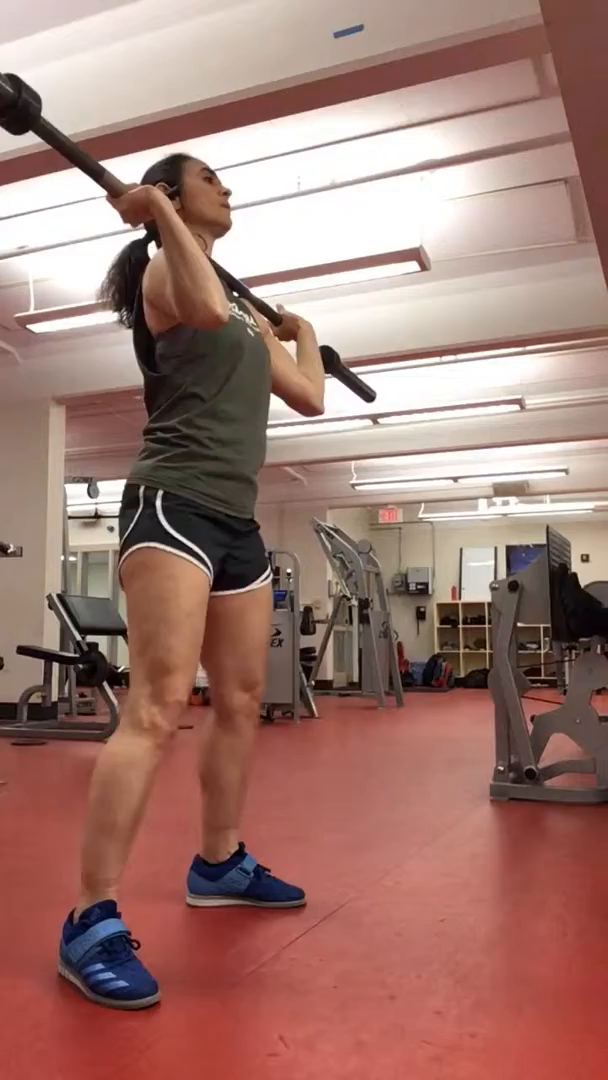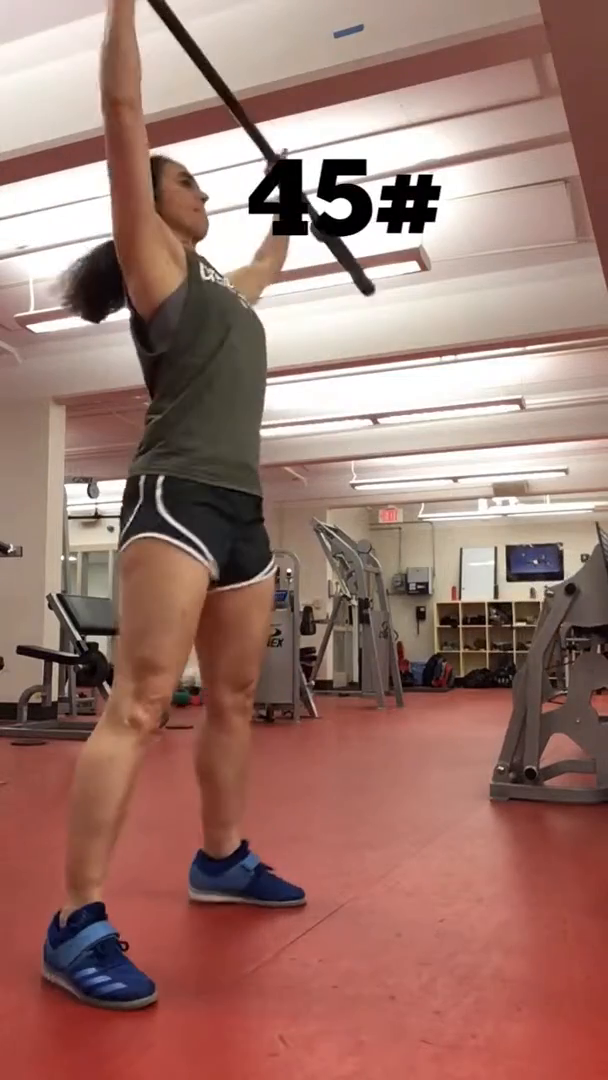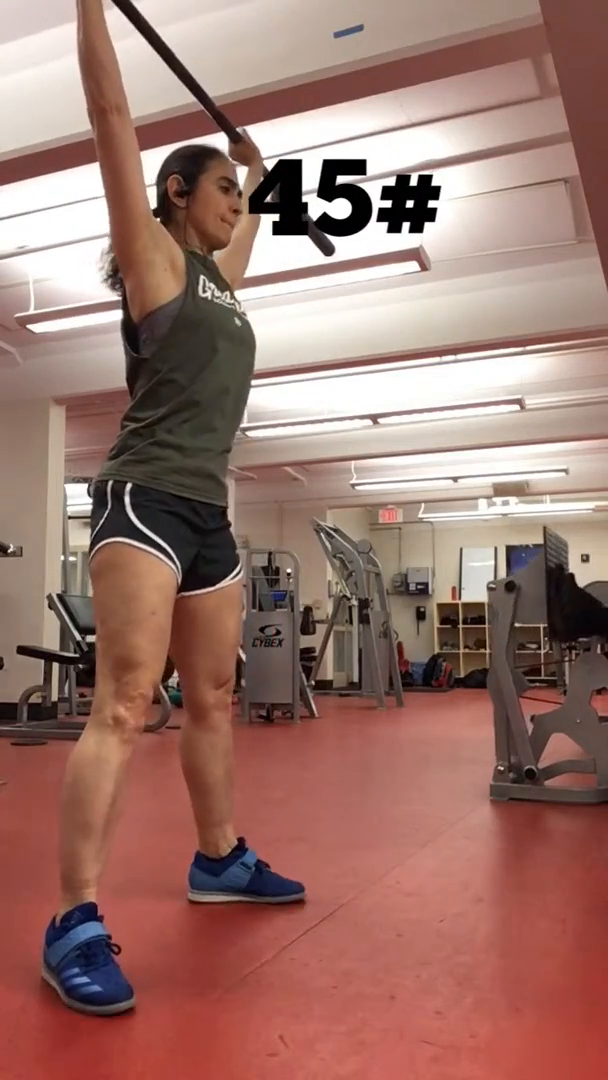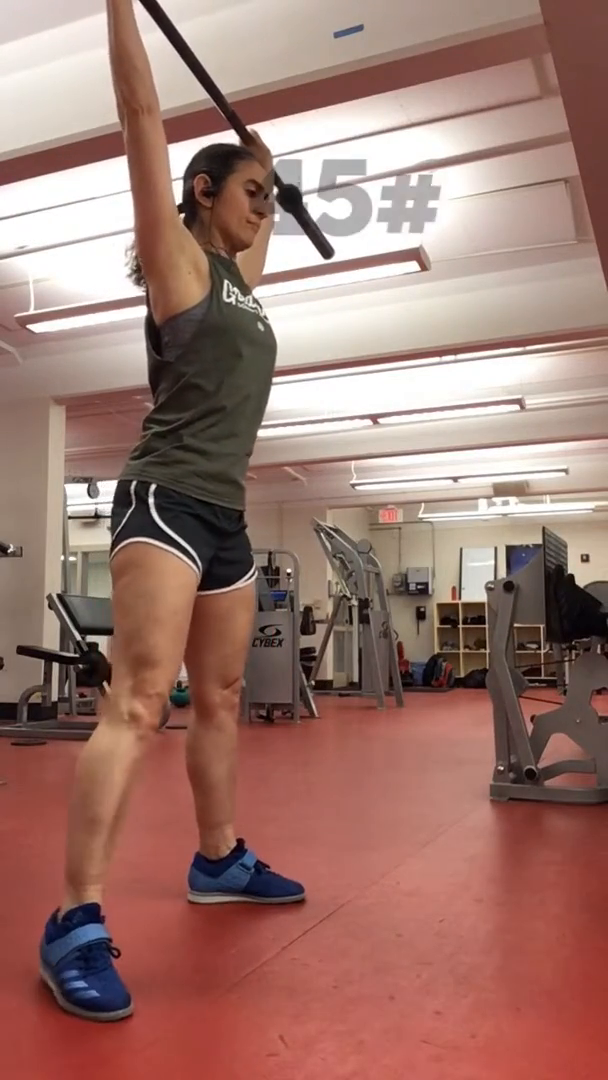
dt=1s
person 1, frame 1
left shoulder: (245, 311)
right shoulder: (163, 271)
left elbow: (309, 397)
right elbow: (204, 308)
left wrist: (302, 334)
right wrist: (163, 218)
left hip: (233, 520)
right hip: (172, 508)
left knee: (242, 704)
right knee: (159, 710)
left ankle: (219, 863)
right ankle: (91, 922)
person 1, frame 2
left shoulder: (219, 286)
right shoulder: (151, 255)
left elbow: (275, 265)
right elbow: (122, 112)
left hip: (241, 509)
right hip: (177, 498)
left knee: (232, 704)
right knee: (140, 707)
left ankle: (223, 860)
right ankle: (77, 926)
person 1, frame 3
left shoulder: (218, 277)
right shoulder: (152, 255)
left elbow: (248, 225)
right elbow: (111, 116)
left wrist: (256, 168)
left hip: (206, 514)
right hip: (144, 502)
left knee: (213, 701)
right knee: (123, 709)
left ankle: (220, 859)
right ankle: (74, 924)
person 1, frame 4
left shoulder: (241, 277)
right shoulder: (176, 257)
left elbow: (262, 215)
right elbow: (141, 117)
left wrist: (260, 159)
left hip: (225, 516)
right hip: (167, 503)
left knee: (220, 700)
right knee: (139, 703)
left ankle: (219, 858)
right ankle: (75, 922)
